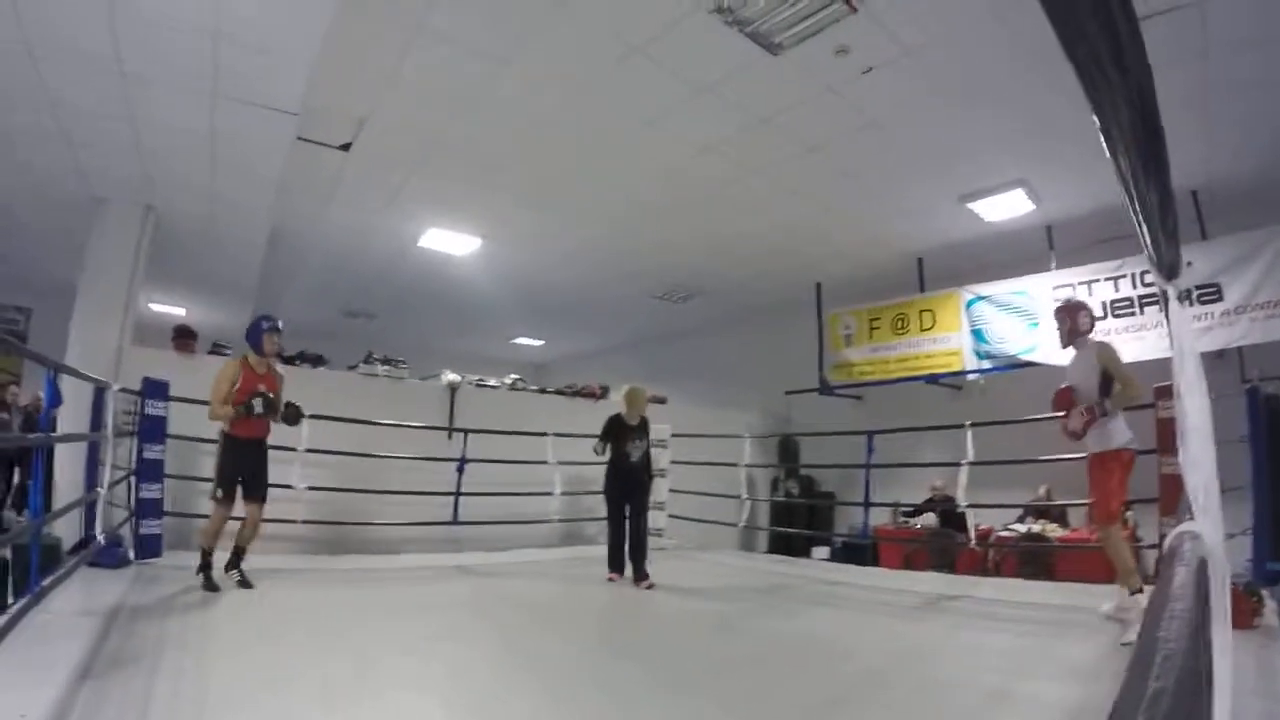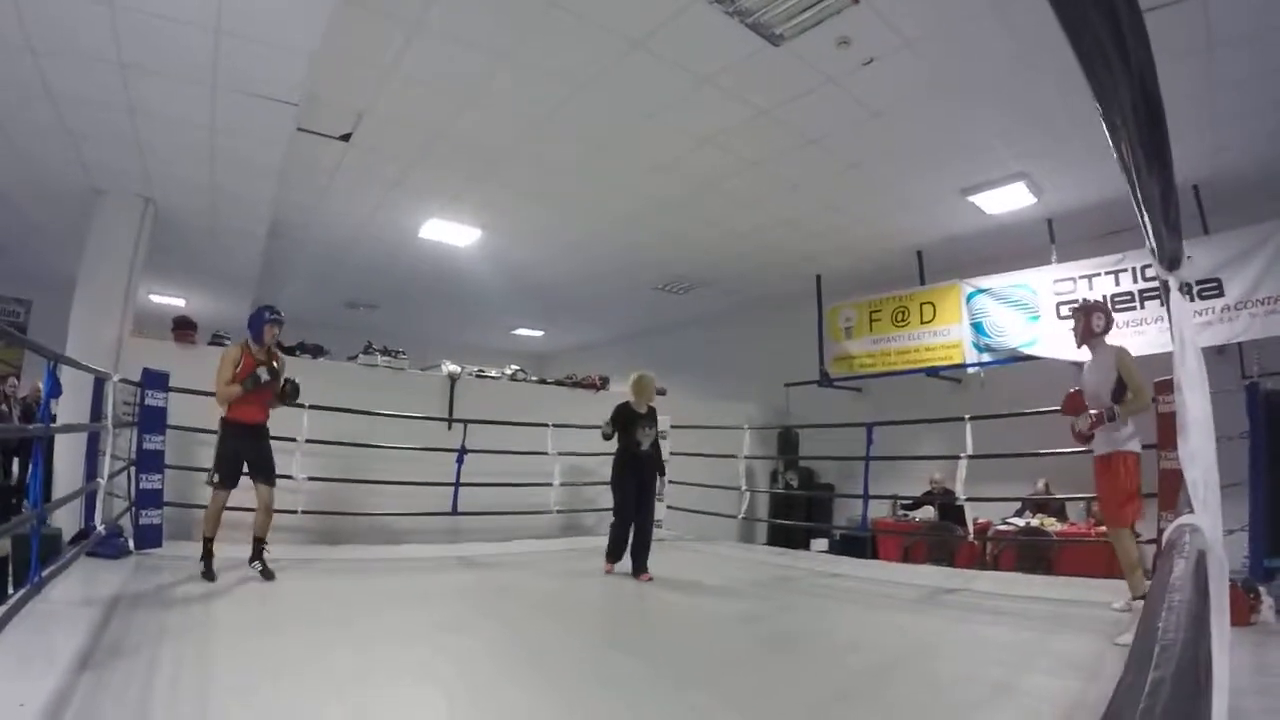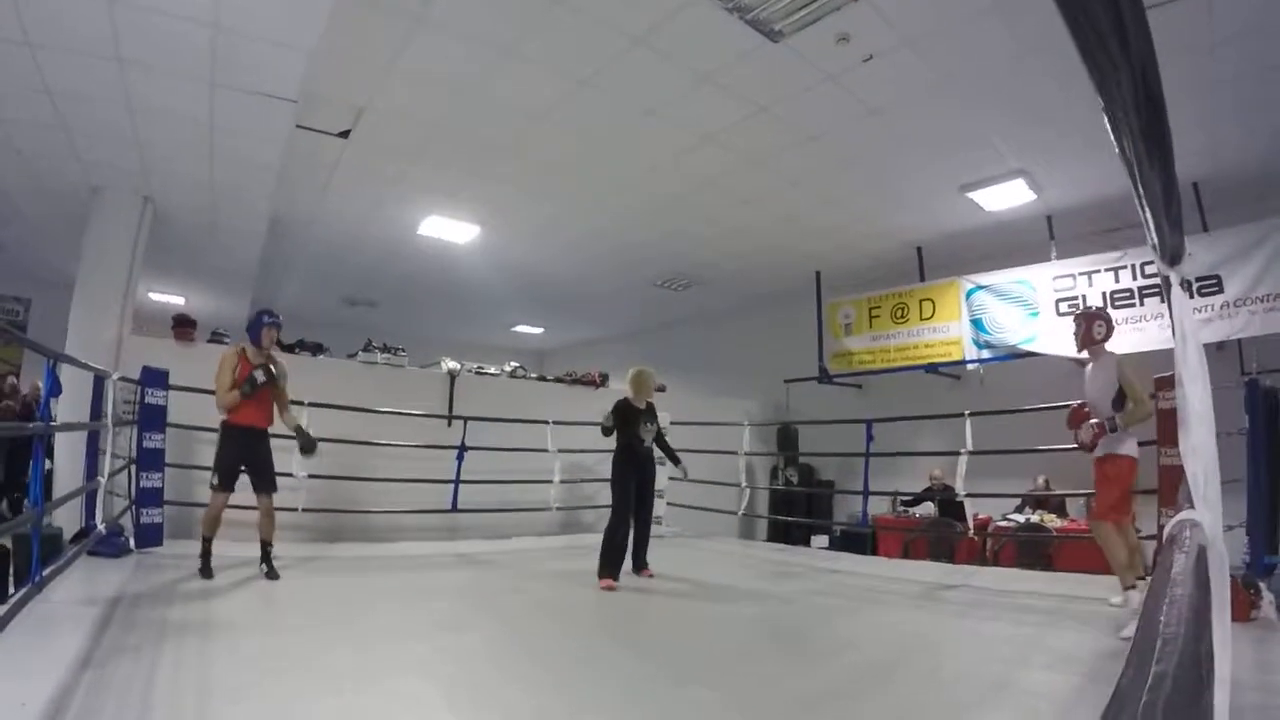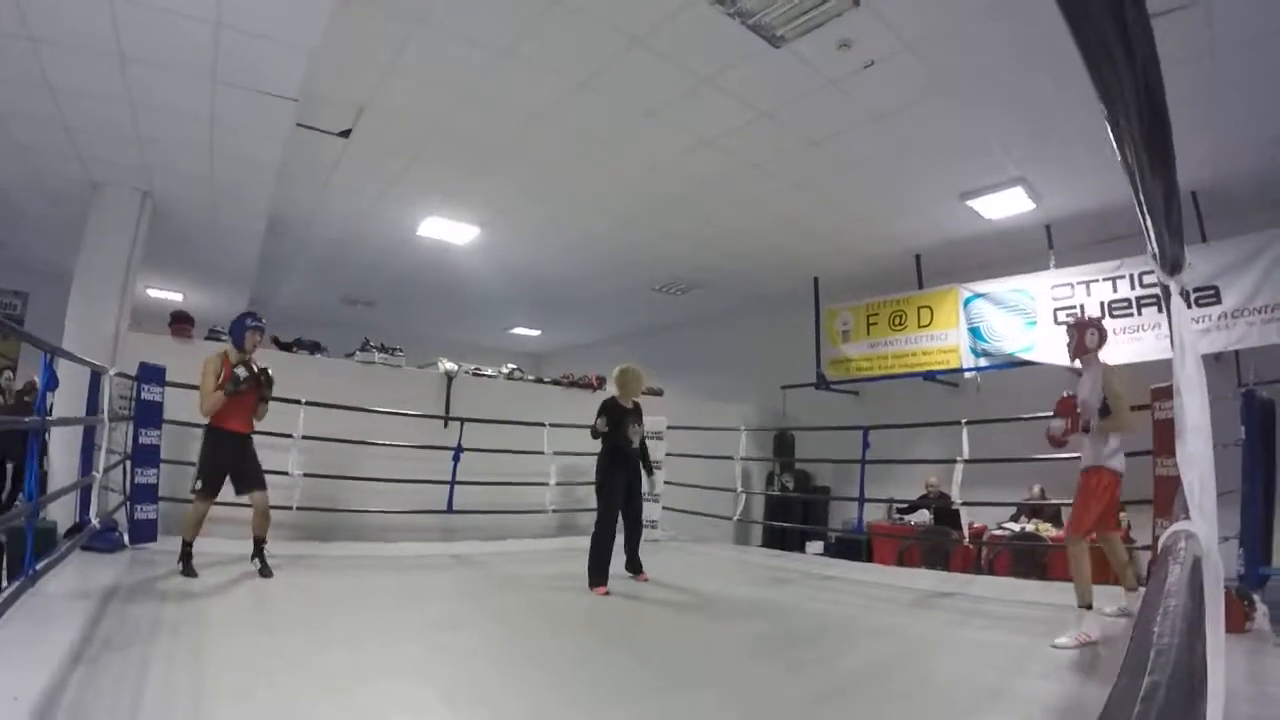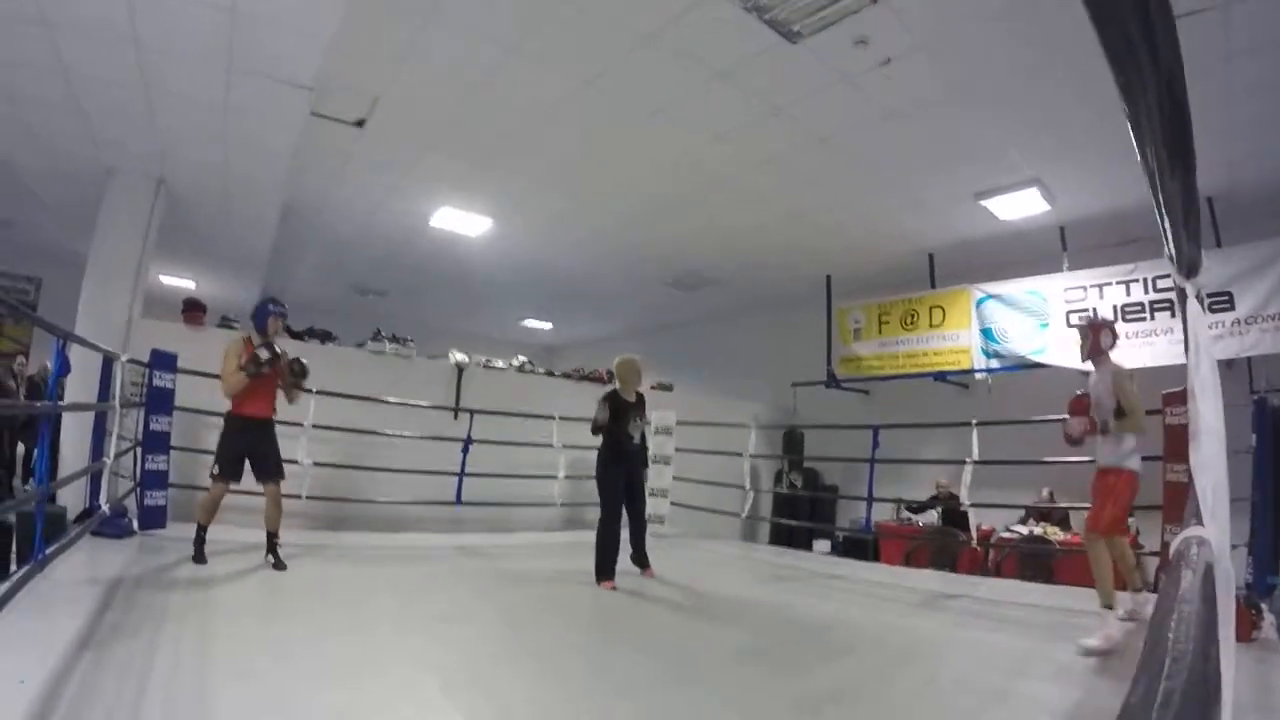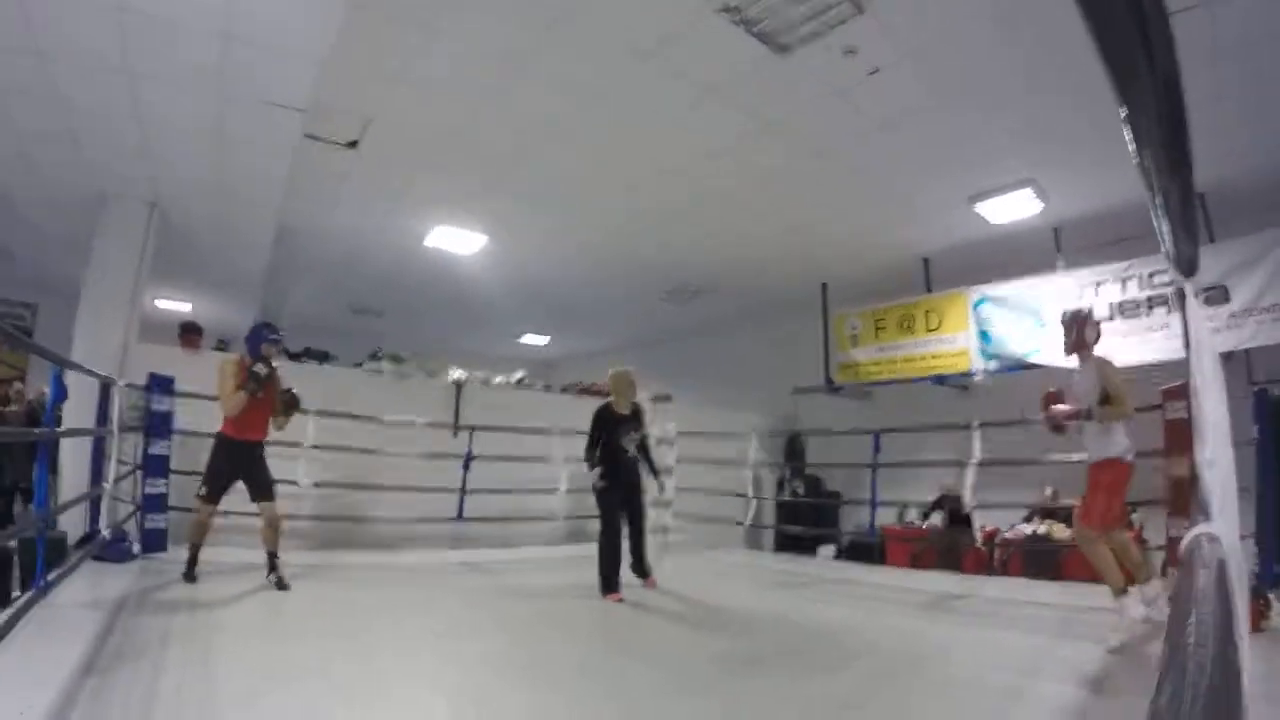
dt=0.3s
person 1, frame 1
left shoulder: (1100, 351)
right shoulder: (1074, 363)
left elbow: (1135, 390)
left wrist: (1094, 411)
right wrist: (1073, 416)
left hip: (1114, 447)
right hip: (1097, 449)
left knee: (1108, 527)
right knee: (1105, 526)
left ankle: (1141, 606)
right ankle: (1127, 598)
person 1, frame 2
left shoulder: (1117, 356)
right shoulder: (1089, 365)
left elbow: (1145, 399)
left wrist: (1102, 417)
right wrist: (1082, 417)
left hip: (1121, 449)
right hip: (1102, 450)
left knee: (1118, 528)
right knee: (1117, 526)
left ankle: (1145, 613)
right ankle: (1137, 594)
person 1, frame 3
left shoulder: (1117, 365)
right shoulder: (1089, 369)
left elbow: (1146, 408)
left wrist: (1105, 427)
right wrist: (1084, 424)
left hip: (1120, 453)
right hip: (1104, 453)
left knee: (1101, 524)
right knee: (1121, 523)
left ankle: (1138, 604)
right ankle: (1137, 590)
person 1, frame 4
left shoulder: (1106, 374)
right shoulder: (1086, 377)
left elbow: (1125, 422)
left wrist: (1079, 425)
right wrist: (1072, 418)
left hip: (1104, 467)
right hip: (1094, 464)
left knee: (1075, 537)
right knee: (1108, 534)
left ankle: (1085, 624)
right ankle: (1133, 599)
person 1, frame 5
left shoulder: (1117, 375)
right shoulder: (1096, 378)
left elbow: (1138, 422)
left wrist: (1096, 426)
right wrist: (1084, 421)
left hip: (1120, 467)
right hip: (1107, 465)
left knee: (1094, 536)
right knee: (1115, 536)
left ankle: (1109, 624)
right ankle: (1138, 601)
person 1, frame 6
left shoulder: (1101, 366)
right shoulder: (1079, 375)
left elbow: (1123, 409)
left wrist: (1080, 413)
right wrist: (1063, 415)
left hip: (1114, 458)
right hip: (1099, 459)
left knee: (1085, 533)
right knee: (1112, 531)
left ankle: (1127, 606)
right ankle: (1151, 590)
person 2, frame 1
left shoulder: (276, 376)
right shoulder: (234, 368)
right elbow: (214, 412)
left wrist: (283, 412)
right wrist: (244, 409)
left hip: (258, 447)
right hip: (233, 444)
left knee: (255, 514)
right knee: (222, 511)
left ankle: (234, 564)
right ankle: (205, 568)
person 2, frame 2
left shoulder: (277, 360)
right shoulder: (235, 353)
right elbow: (220, 396)
left wrist: (285, 393)
right wrist: (252, 381)
left hip: (259, 433)
right hip: (232, 430)
left knee: (267, 498)
right knee: (219, 498)
left ankle: (258, 556)
right ankle: (207, 556)
person 2, frame 3
left shoulder: (277, 367)
right shoulder: (233, 357)
left elbow: (282, 406)
right elbow: (221, 403)
left wrist: (299, 431)
right wrist: (249, 385)
left hip: (259, 437)
right hip: (232, 435)
left knee: (266, 504)
right knee: (218, 501)
left ankle: (266, 558)
right ankle: (205, 555)
person 2, frame 4
left shoulder: (257, 369)
right shoulder: (216, 362)
right elbow: (206, 408)
left wrist: (265, 396)
right wrist: (232, 384)
left hip: (243, 441)
right hip: (217, 439)
left knee: (262, 503)
right knee: (202, 504)
left ankle: (259, 554)
right ankle: (185, 556)
person 2, frame 5
left shoulder: (280, 355)
right shoulder: (239, 346)
left elbow: (291, 399)
right elbow: (228, 390)
left wrist: (297, 381)
right wrist: (253, 366)
left hip: (265, 427)
right hip: (238, 424)
left knee: (274, 492)
right knee: (218, 489)
left ankle: (272, 549)
right ankle: (199, 543)
person 2, frame 6
left shoulder: (273, 379)
right shoulder: (232, 368)
left elbow: (279, 425)
right elbow: (230, 409)
left wrist: (287, 411)
right wrist: (252, 383)
left hip: (255, 452)
right hip: (228, 447)
left knee: (271, 514)
right knee: (205, 512)
left ankle: (273, 569)
right ankle: (191, 562)
person 3, frame 1
left shoulder: (644, 423)
right shoulder: (614, 422)
right elbow: (601, 445)
left wrist: (649, 479)
right wrist: (599, 449)
left hip: (639, 480)
right hip: (616, 478)
left knee: (639, 525)
right knee: (616, 524)
left ankle: (640, 574)
right ankle: (616, 568)
person 3, frame 2
left shoulder: (652, 412)
right shoulder: (622, 410)
right elbow: (609, 436)
left wrist: (661, 472)
right wrist: (606, 431)
left hip: (647, 469)
right hip: (624, 469)
left knee: (645, 519)
right knee: (624, 517)
left ankle: (639, 567)
right ankle: (612, 557)
person 3, frame 3
left shoulder: (650, 408)
right shoulder: (622, 406)
left elbow: (659, 438)
right elbow: (608, 432)
left wrist: (677, 462)
right wrist: (606, 425)
left hip: (646, 466)
right hip: (625, 466)
left knee: (644, 517)
right knee: (620, 517)
left ankle: (640, 563)
right ankle: (607, 572)
person 3, frame 4
left shoulder: (637, 407)
right shoulder: (609, 405)
right elbow: (595, 434)
left wrist: (649, 471)
right wrist: (598, 428)
left hip: (632, 469)
right hip: (610, 469)
left knee: (635, 520)
right knee: (606, 522)
left ankle: (634, 565)
right ankle: (597, 579)
person 3, frame 5
left shoulder: (640, 398)
right shoulder: (611, 398)
right elbow: (595, 430)
left wrist: (644, 464)
right wrist: (599, 420)
left hip: (634, 464)
right hip: (611, 464)
left knee: (638, 514)
right knee: (610, 517)
left ankle: (640, 558)
right ankle: (605, 574)
person 3, frame 6
left shoulder: (636, 410)
right shoulder: (603, 413)
right elbow: (592, 446)
left wrist: (655, 473)
right wrist: (594, 467)
left hip: (631, 475)
right hip: (609, 478)
left knee: (637, 524)
right knee: (611, 530)
left ankle: (641, 568)
right ankle: (610, 586)
